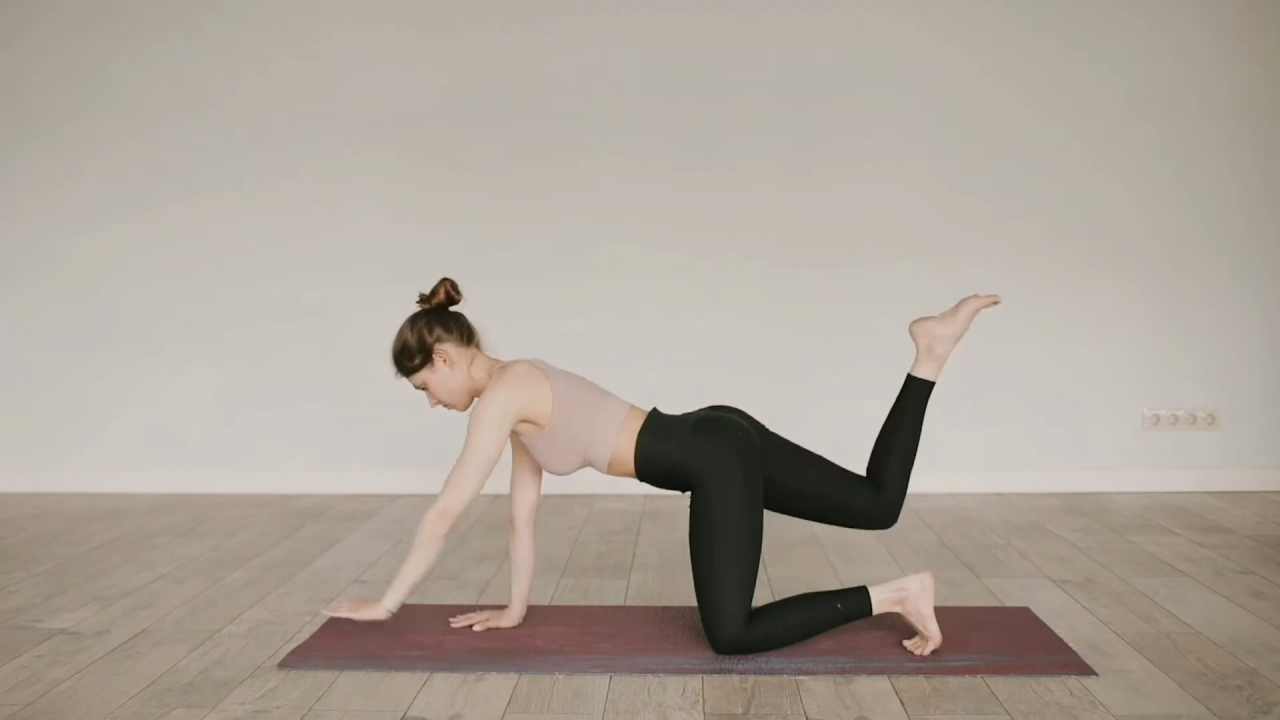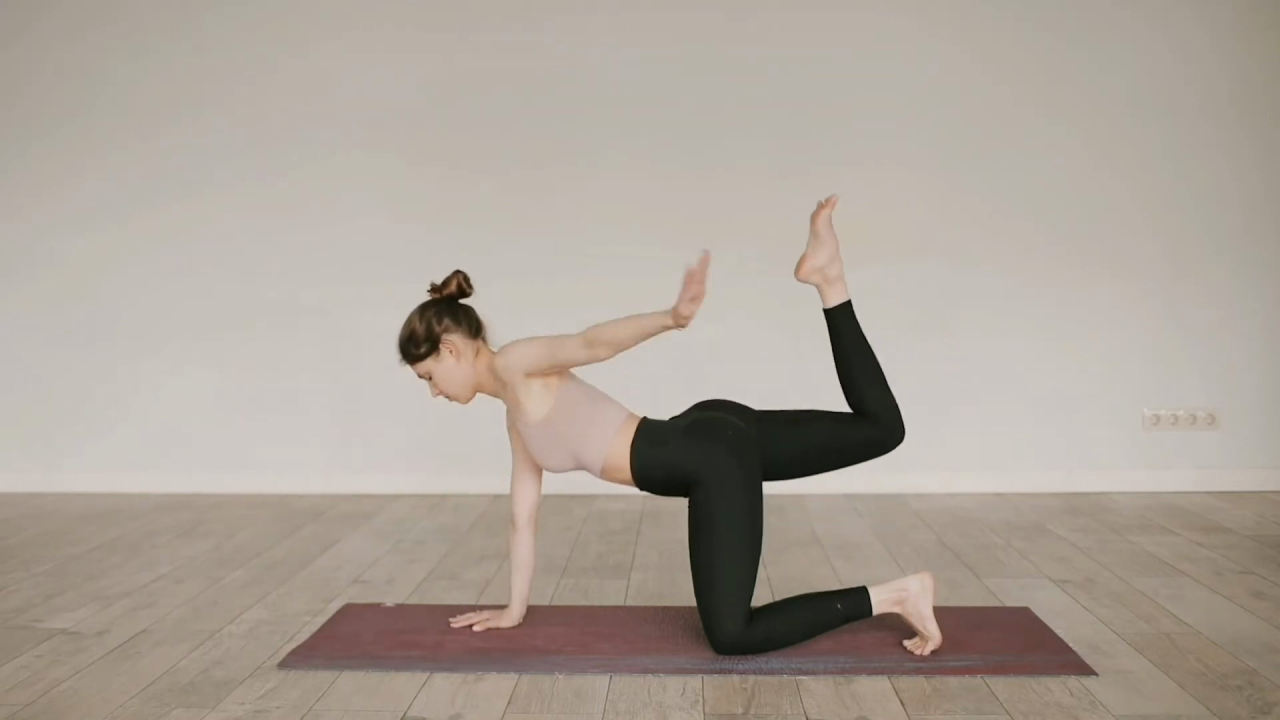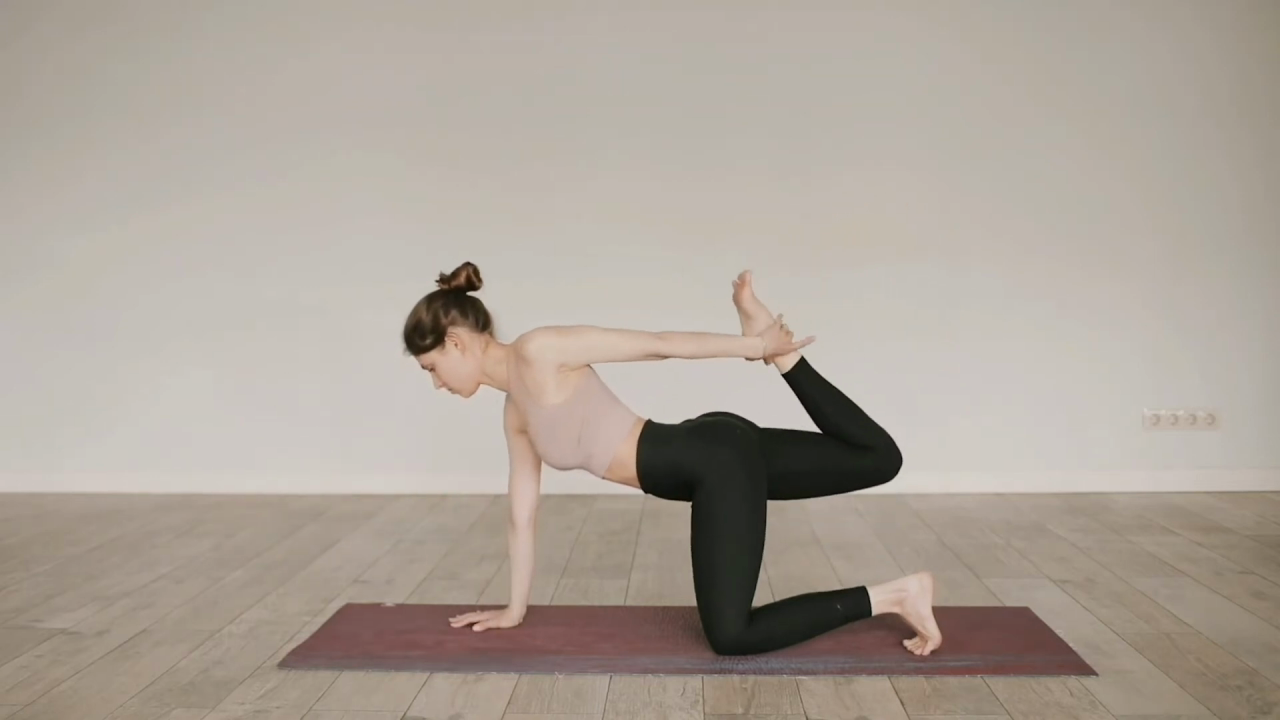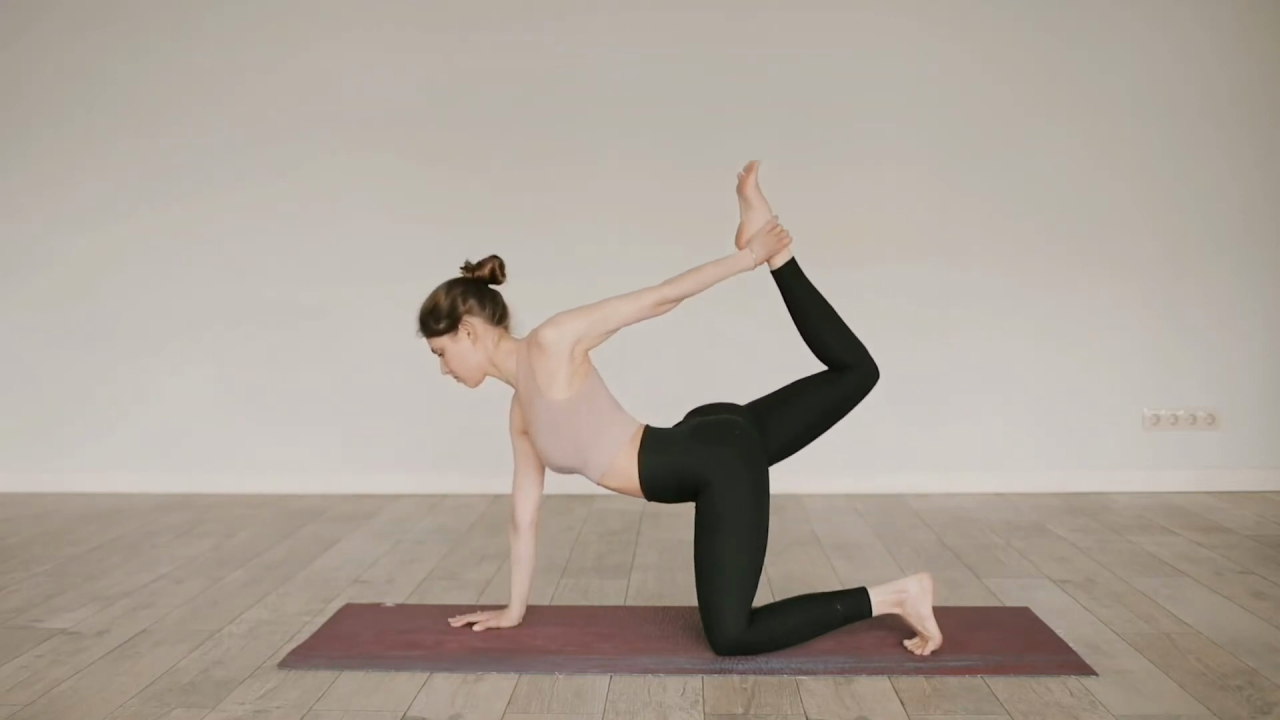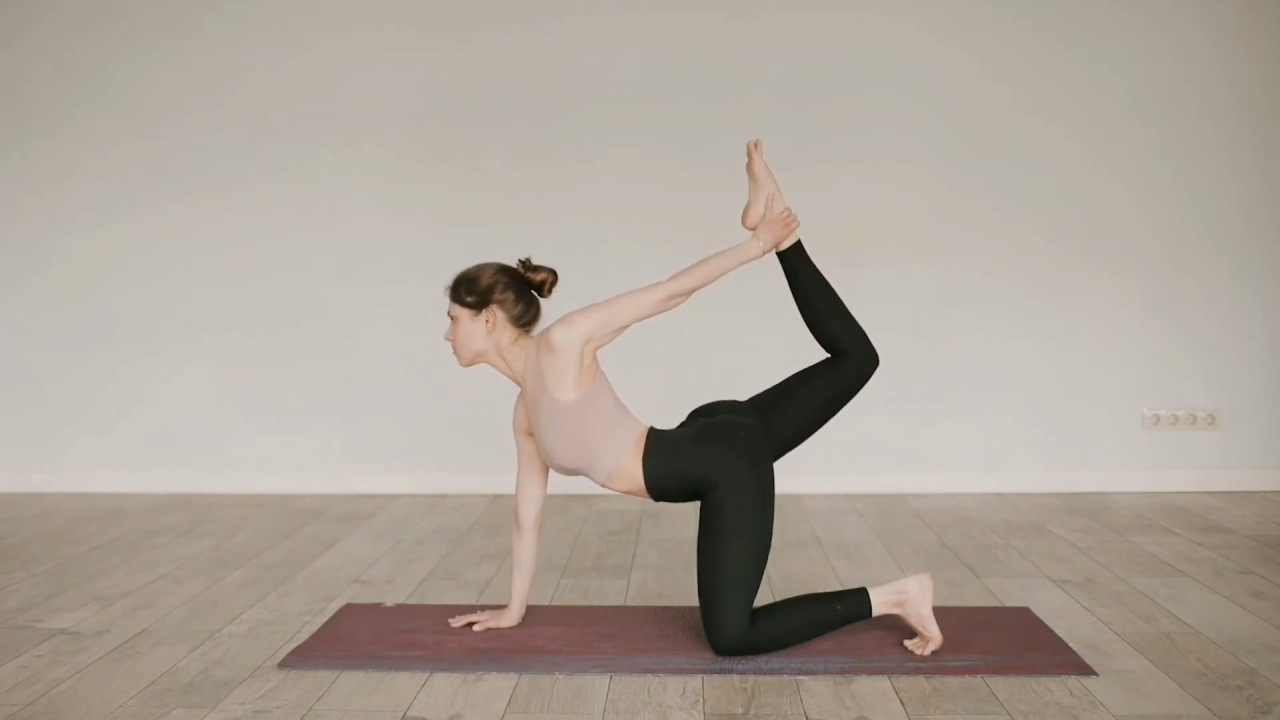
dt=1s
person 1, frame 1
left shoulder: (501, 394)
right shoulder: (517, 395)
left elbow: (449, 508)
right elbow: (522, 514)
left wrist: (390, 600)
right wrist: (514, 608)
left hip: (716, 459)
right hip: (720, 443)
left knee: (732, 635)
right knee: (877, 504)
left ankle: (889, 595)
right ankle: (928, 354)
person 1, frame 2
left shoulder: (513, 366)
right shoulder: (518, 411)
left elbow: (588, 344)
right elbow: (523, 515)
left wrist: (669, 317)
right wrist: (514, 609)
left hip: (713, 455)
right hip: (714, 441)
left knee: (732, 636)
right knee: (881, 429)
left ankle: (891, 596)
right ankle: (828, 282)
person 1, frame 3
left shoulder: (538, 351)
right shoulder: (516, 409)
left elbow: (655, 344)
right elbow: (522, 515)
left wrist: (754, 347)
right wrist: (514, 609)
left hip: (719, 457)
right hip: (712, 458)
left knee: (731, 636)
left ankle: (890, 595)
person 1, frame 4
left shoulder: (552, 343)
right shoulder: (521, 411)
left elbow: (660, 298)
right elbow: (525, 516)
left wrist: (750, 258)
right wrist: (513, 610)
left hip: (720, 459)
right hip: (711, 451)
left knee: (731, 637)
left ankle: (890, 598)
person 1, frame 5
left shoulder: (560, 344)
right shoulder: (526, 410)
left elbow: (670, 291)
right elbow: (527, 515)
left wrist: (759, 244)
right wrist: (514, 608)
left hip: (725, 459)
right hip: (714, 449)
left knee: (731, 638)
left ankle: (891, 597)
